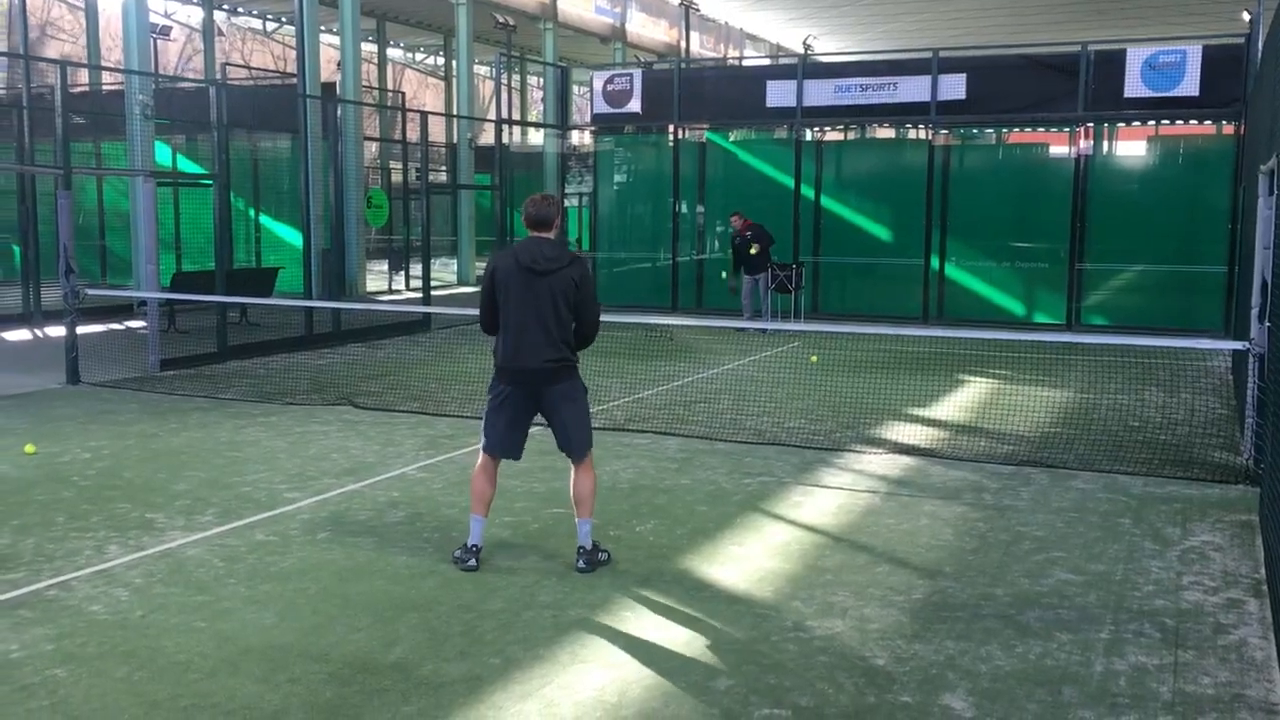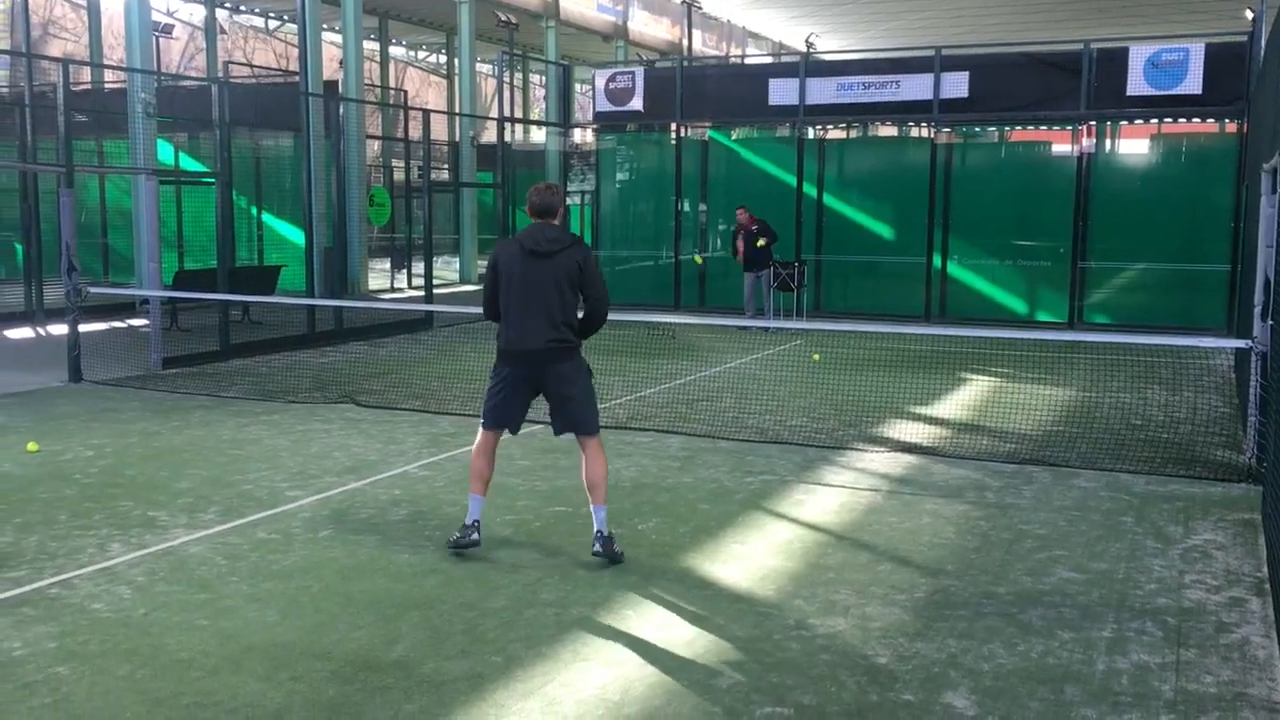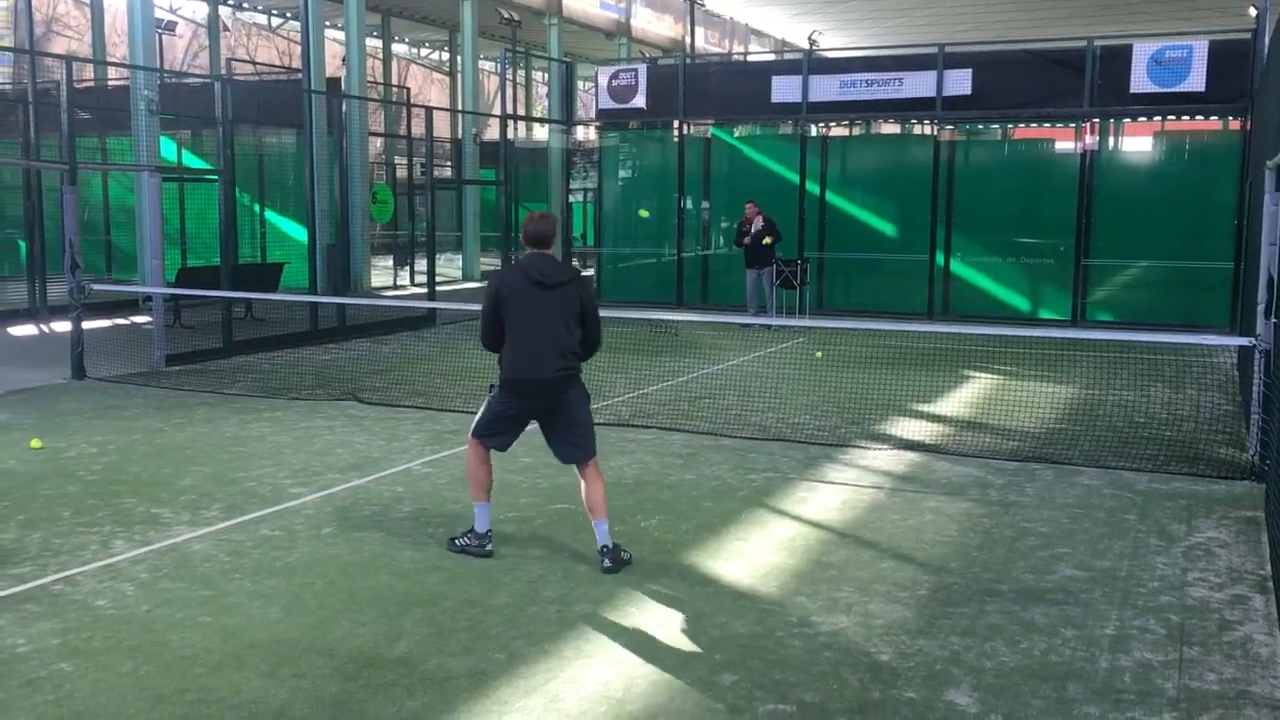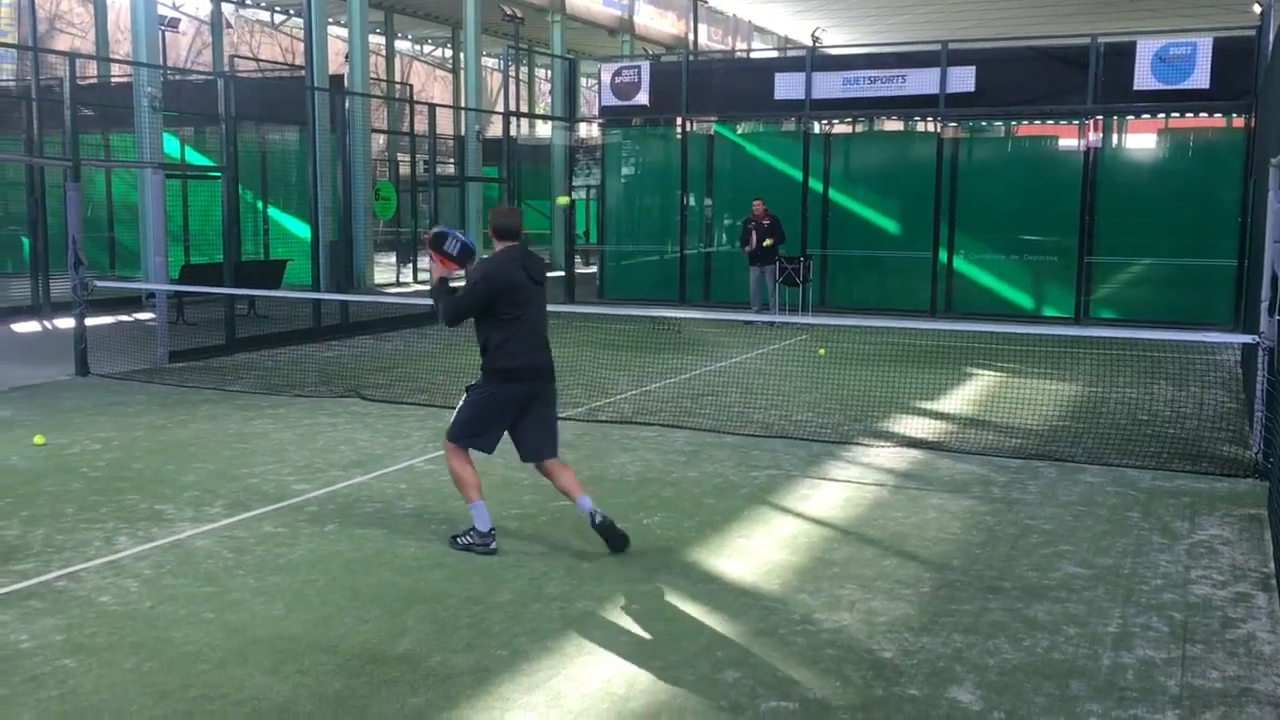
dt=0.2s
person 1, frame 1
left shoulder: (499, 264)
right shoulder: (575, 267)
left elbow: (487, 324)
right elbow: (589, 328)
left hip: (511, 375)
right hip: (560, 376)
left knee: (488, 459)
right knee: (582, 461)
left ankle: (473, 547)
right ankle: (586, 547)
person 1, frame 2
left shoulder: (504, 251)
right shoulder: (577, 251)
left elbow: (490, 310)
right elbow: (598, 311)
left hip: (514, 359)
right hip: (563, 360)
left knee: (487, 436)
right knee: (591, 443)
left ankle: (472, 525)
right ankle: (602, 535)
person 1, frame 3
left shoulder: (503, 281)
right shoulder: (575, 281)
left elbow: (491, 340)
right elbow: (593, 340)
left hip: (518, 386)
right hip: (566, 385)
left knee: (478, 445)
right knee: (588, 467)
left ankle: (481, 534)
right ankle: (606, 548)
person 1, frame 4
left shoulder: (494, 270)
right shoulder: (532, 267)
left elbow: (452, 315)
left wrist: (439, 282)
right wrist: (457, 282)
left hip: (503, 380)
right hip: (540, 377)
left knee: (455, 448)
right knee: (548, 463)
left ankle: (483, 531)
right ankle: (597, 516)
